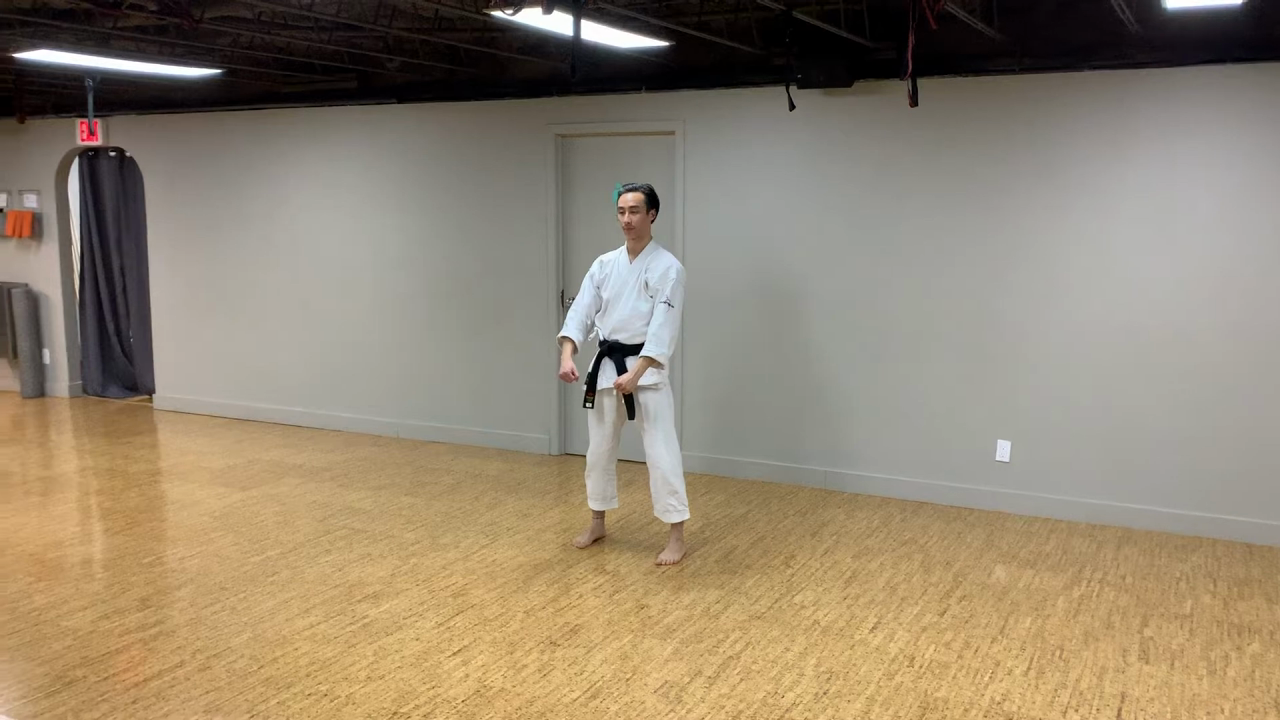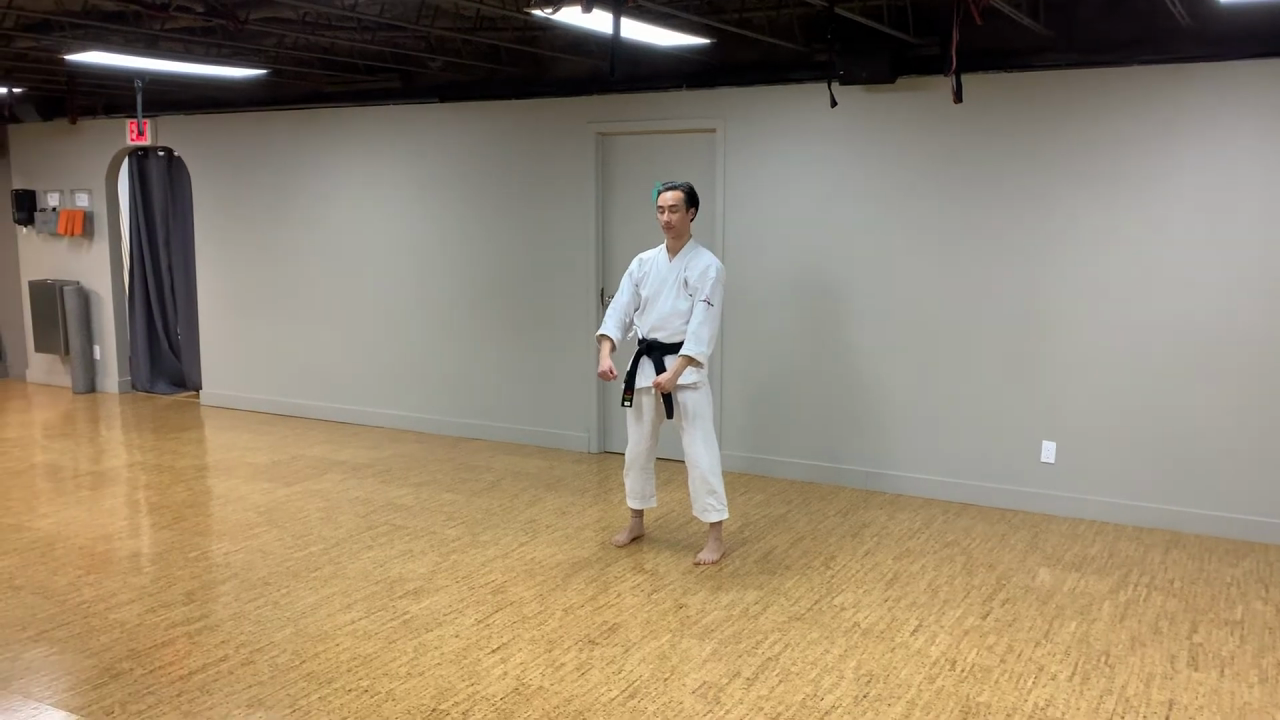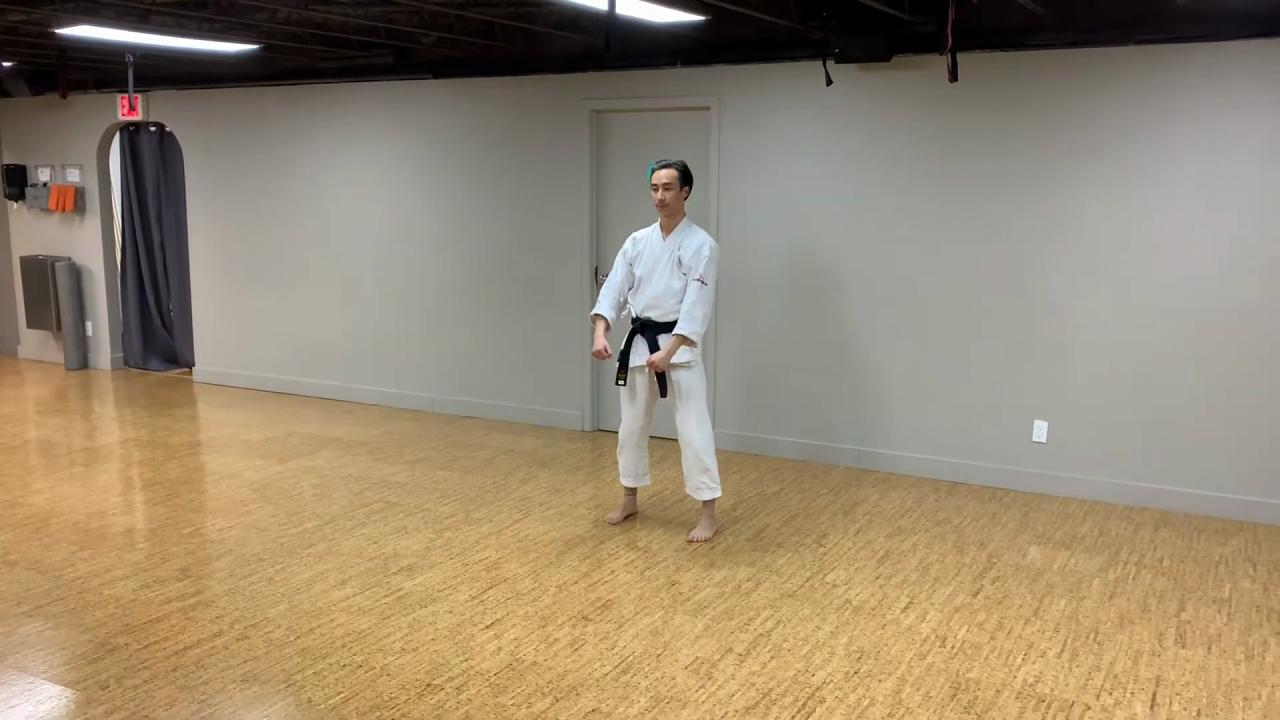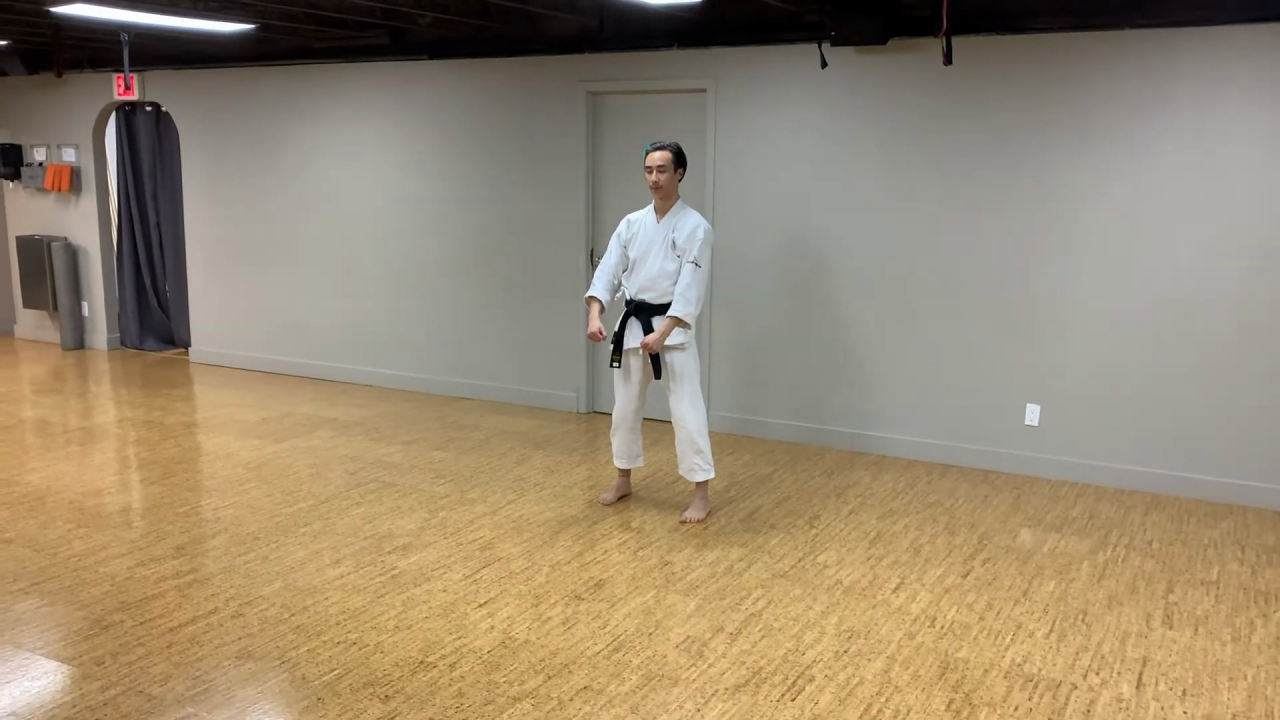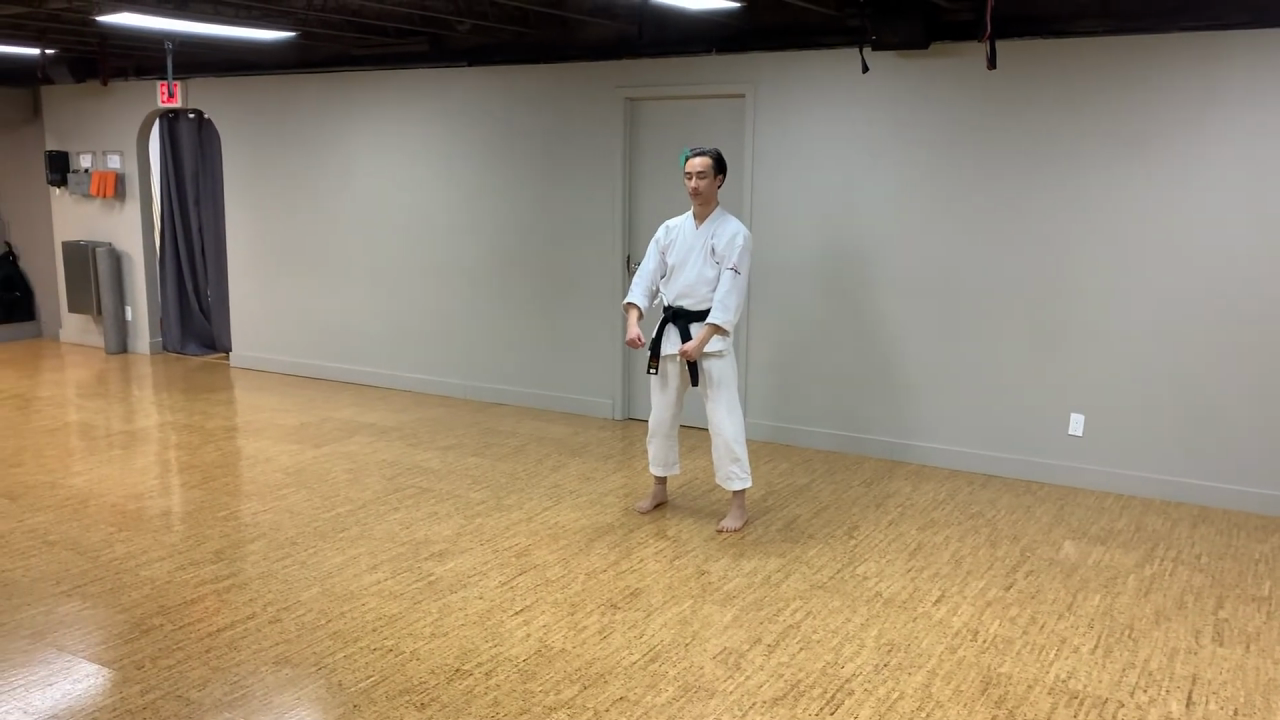
dt=1s
person 1, frame 1
left shoulder: (668, 267)
right shoulder: (604, 264)
left elbow: (664, 328)
right elbow: (581, 312)
left wrist: (635, 374)
right wrist: (567, 356)
left hip: (646, 369)
right hip: (605, 366)
left knee: (661, 452)
right knee: (599, 449)
left ankle: (677, 536)
right ankle: (597, 523)
person 1, frame 2
left shoulder: (707, 266)
right shoulder: (643, 262)
left elbow: (703, 328)
right elbow: (620, 311)
left wrist: (674, 373)
right wrist: (605, 354)
left hip: (686, 367)
right hip: (644, 364)
left knee: (699, 450)
right knee: (638, 447)
left ankle: (715, 536)
right ankle: (636, 522)
person 1, frame 3
left shoulder: (701, 245)
right shoulder: (637, 241)
left elbow: (696, 306)
right elbow: (614, 289)
left wrist: (668, 352)
right wrist: (600, 334)
left hip: (679, 346)
right hip: (637, 343)
left knee: (693, 429)
right knee: (632, 425)
left ankle: (708, 512)
right ankle: (629, 499)
person 1, frame 4
left shoulder: (694, 227)
right shoulder: (631, 223)
left elbow: (690, 289)
right elbow: (608, 272)
left wrist: (662, 334)
right wrist: (595, 316)
left hip: (673, 328)
right hip: (631, 325)
left knee: (686, 410)
right knee: (625, 407)
left ankle: (701, 493)
right ankle: (623, 480)
person 1, frame 5
left shoulder: (734, 233)
right shoulder: (670, 229)
left elbow: (730, 295)
right elbow: (646, 278)
left wrist: (701, 341)
right wrist: (633, 322)
left hip: (711, 335)
right hip: (668, 331)
left knee: (724, 419)
right knee: (662, 414)
left ankle: (738, 503)
right ankle: (659, 488)
